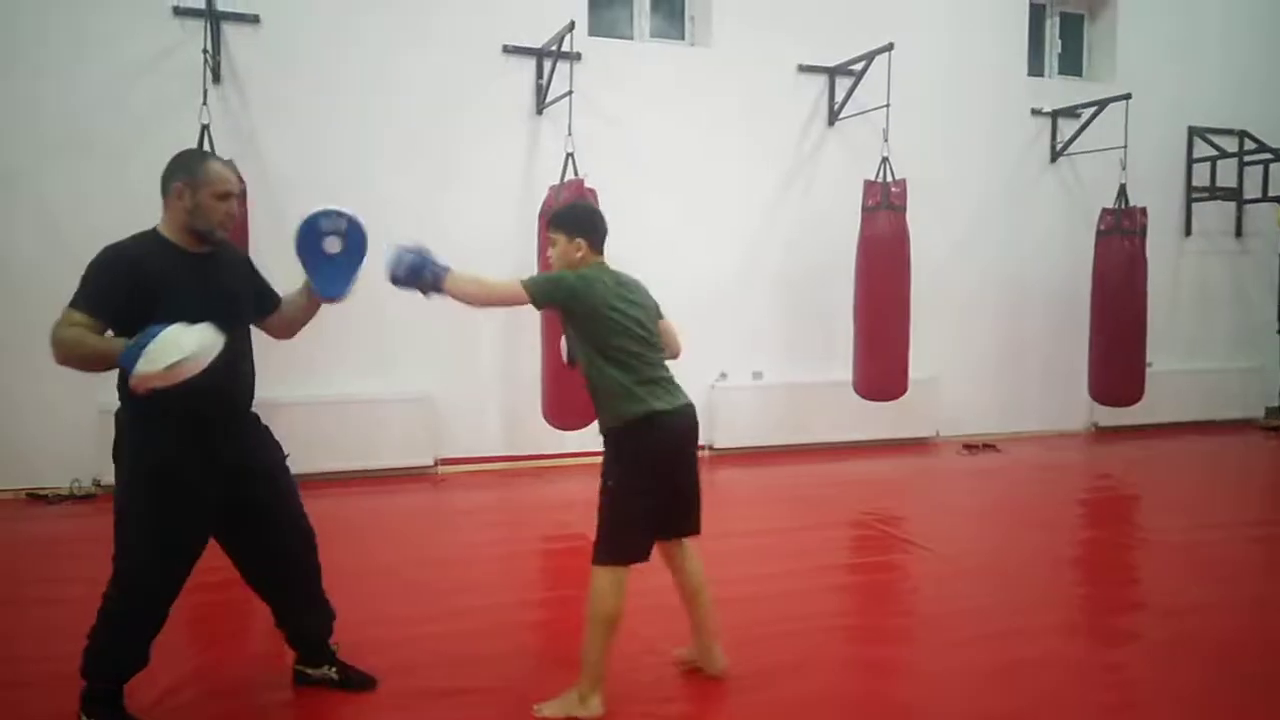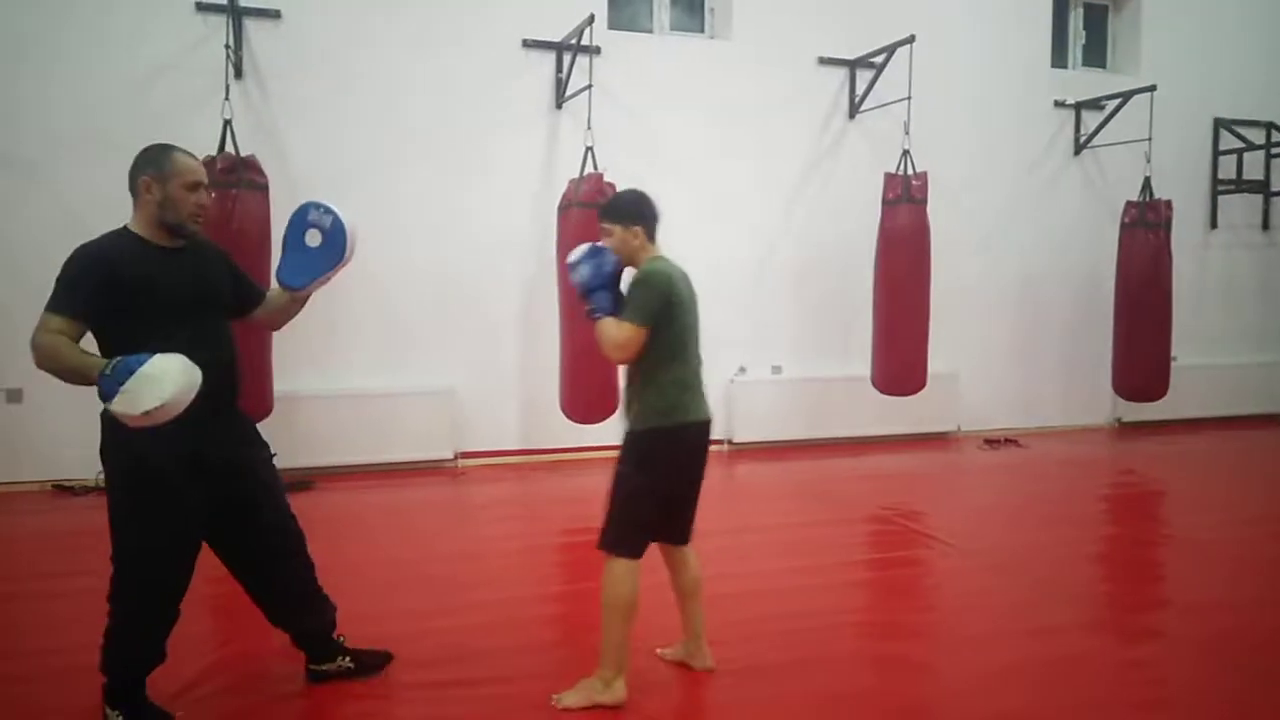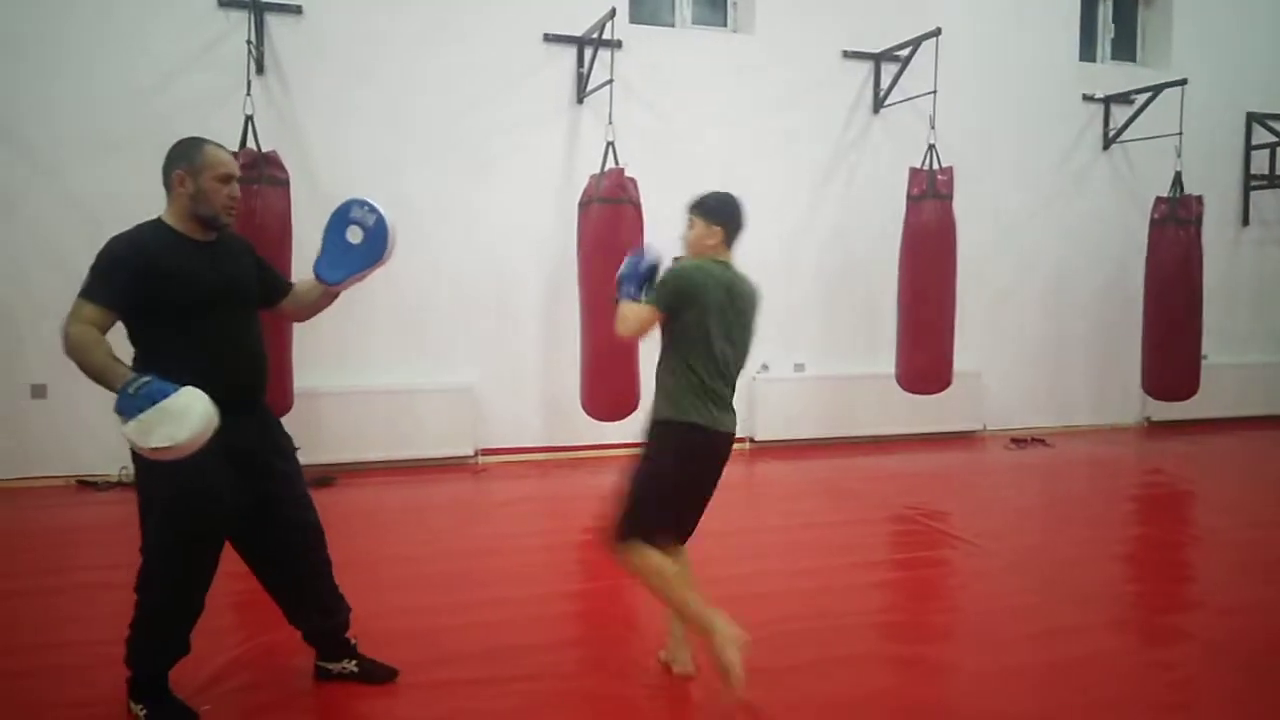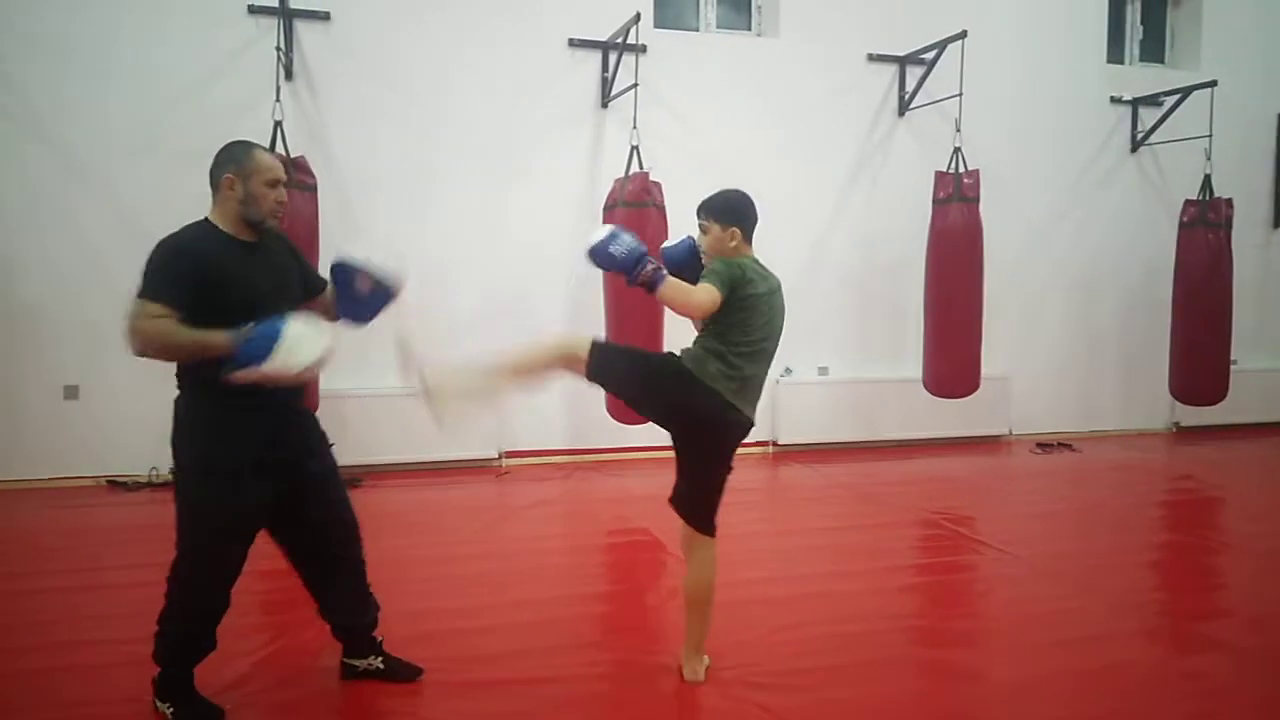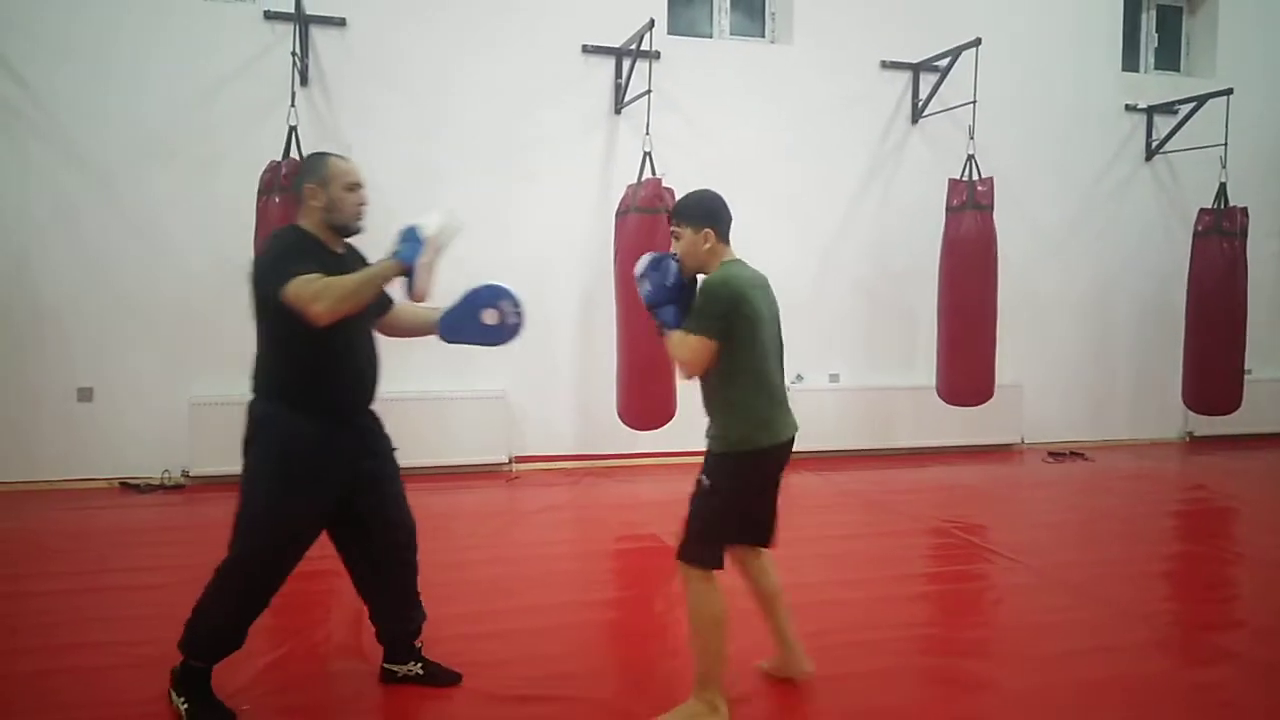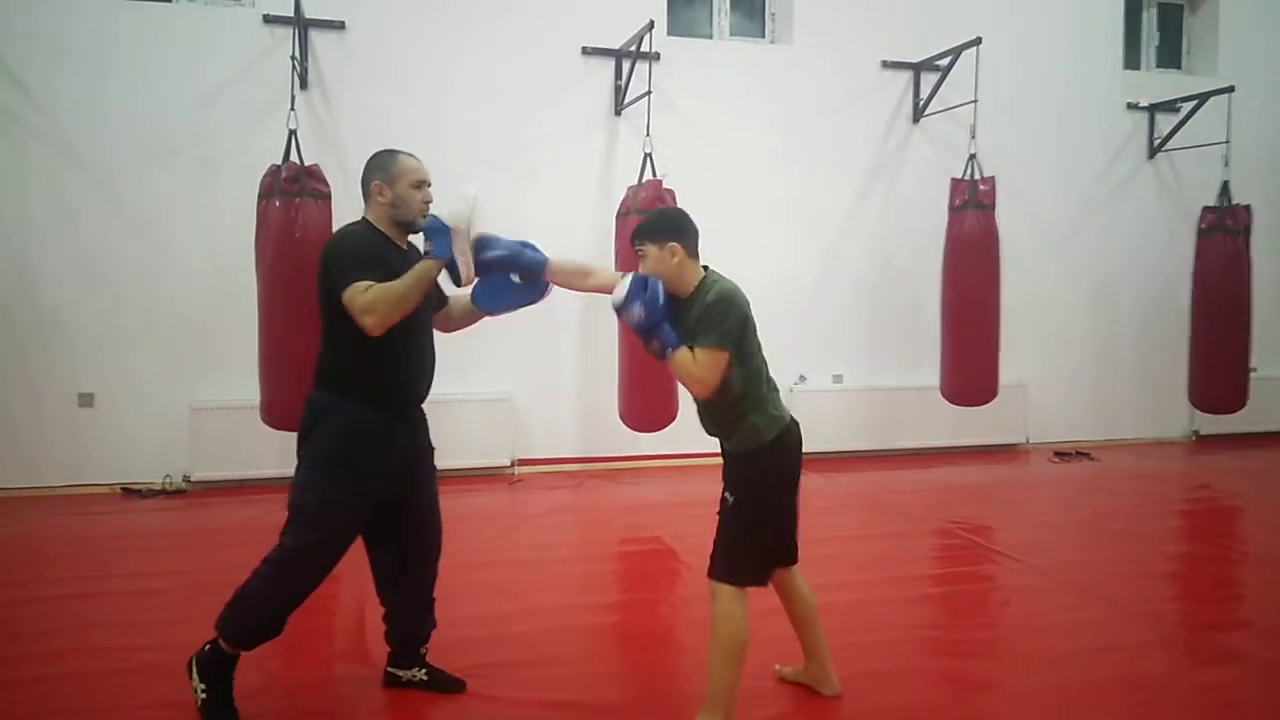
dt=0.4s
person 1, frame 1
left shoulder: (231, 262)
right shoulder: (127, 261)
left elbow: (282, 322)
right elbow: (66, 341)
left wrist: (320, 286)
right wrist: (127, 352)
left hip: (238, 439)
right hip: (162, 449)
left knee: (290, 544)
right knee: (146, 576)
left ankle: (315, 657)
person 1, frame 2
left shoulder: (207, 256)
right shoulder: (100, 260)
left elbow: (267, 314)
right elbow: (47, 343)
right wrist: (105, 373)
left hip: (226, 434)
right hip: (149, 446)
left knee: (276, 542)
right knee: (150, 572)
left ankle: (324, 650)
person 1, frame 3
left shoulder: (236, 249)
right shoulder: (134, 252)
left elbow: (294, 304)
right elbow: (79, 331)
right wrist: (126, 382)
left hip: (253, 429)
left knee: (299, 539)
right knee: (178, 564)
left ankle: (335, 651)
person 1, frame 4
left shoulder: (277, 249)
right shoulder: (185, 251)
left elbow: (328, 302)
right elbow: (144, 333)
right wrist: (234, 342)
left hip: (289, 423)
right hip: (220, 435)
left knee: (334, 533)
right knee: (208, 561)
left ankle: (360, 648)
person 1, frame 5
left shoulder: (350, 256)
right shoulder: (285, 250)
left elbow: (388, 319)
right elbow: (322, 308)
right wrist: (395, 263)
left hip: (355, 429)
right hip: (292, 435)
left knee: (392, 540)
right knee: (259, 559)
left ankle: (402, 654)
person 1, frame 6
left shoulder: (408, 252)
right shoulder: (353, 246)
left elbow: (444, 316)
right elbow: (374, 315)
left wrist: (493, 292)
right wrist: (438, 260)
left hip: (403, 425)
right hip: (347, 427)
left knee: (416, 543)
right knee: (308, 548)
left ankle: (406, 657)
right ankle: (217, 659)
person 2, frame 1
left shoulder: (571, 284)
right shoulder: (633, 288)
left elbow: (489, 294)
right elbow: (671, 347)
left wrist: (432, 275)
left hip: (636, 433)
right hip: (679, 419)
left knee: (610, 564)
right knee: (676, 542)
right ankle: (707, 650)
person 2, frame 2
left shoulder: (649, 280)
right shoulder: (672, 276)
left elbow: (619, 349)
left wrist: (598, 298)
right wrist: (610, 294)
left hip: (658, 431)
right hip: (692, 424)
left knee: (621, 553)
right knee: (676, 542)
left ankle: (608, 680)
right ankle: (695, 646)
person 2, frame 3
left shoulder: (685, 274)
right shoulder: (747, 291)
left elbow: (628, 329)
left wrist: (631, 286)
left hip: (679, 428)
right hip: (718, 431)
left knee: (632, 544)
right knee: (665, 538)
left ankle: (717, 631)
right ankle: (680, 648)
person 2, frame 4
left shoulder: (730, 268)
right shoulder: (773, 286)
left elbow: (697, 306)
left wrist: (646, 271)
right wrist: (689, 268)
left hip: (689, 389)
right hip: (729, 417)
left knee: (567, 353)
right knee: (699, 534)
left ankle: (457, 387)
right ankle: (694, 657)
person 2, frame 5
left shoulder: (718, 286)
right shoulder: (753, 280)
left elbow: (690, 362)
left wrist: (666, 309)
right wrist: (685, 300)
left hip: (741, 444)
right hip: (772, 437)
left knee: (698, 564)
right knee: (747, 546)
right ankle: (791, 655)
person 2, frame 6
left shoulder: (721, 300)
right shoulder: (672, 290)
left elbow: (701, 382)
right elbow: (601, 278)
left wrist: (656, 329)
right wrist: (529, 262)
left hip: (765, 450)
right hip: (756, 446)
left knee: (730, 580)
right knee: (779, 567)
right ankle: (820, 671)
